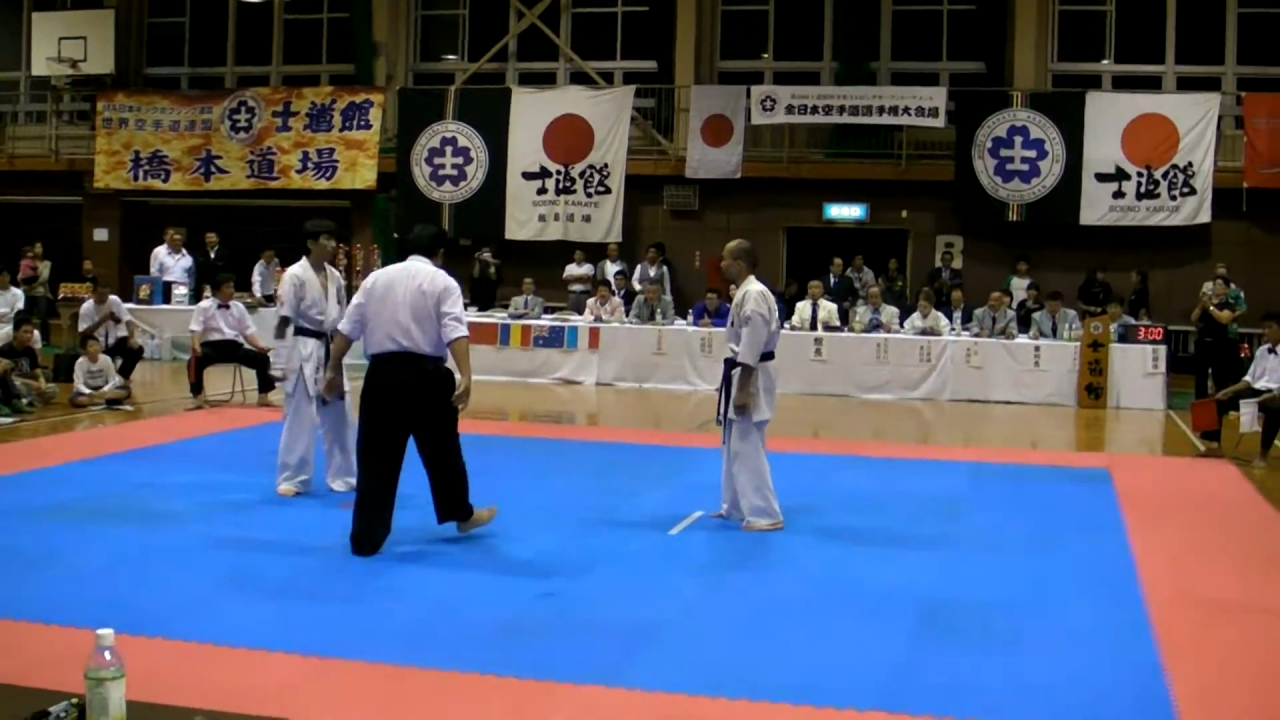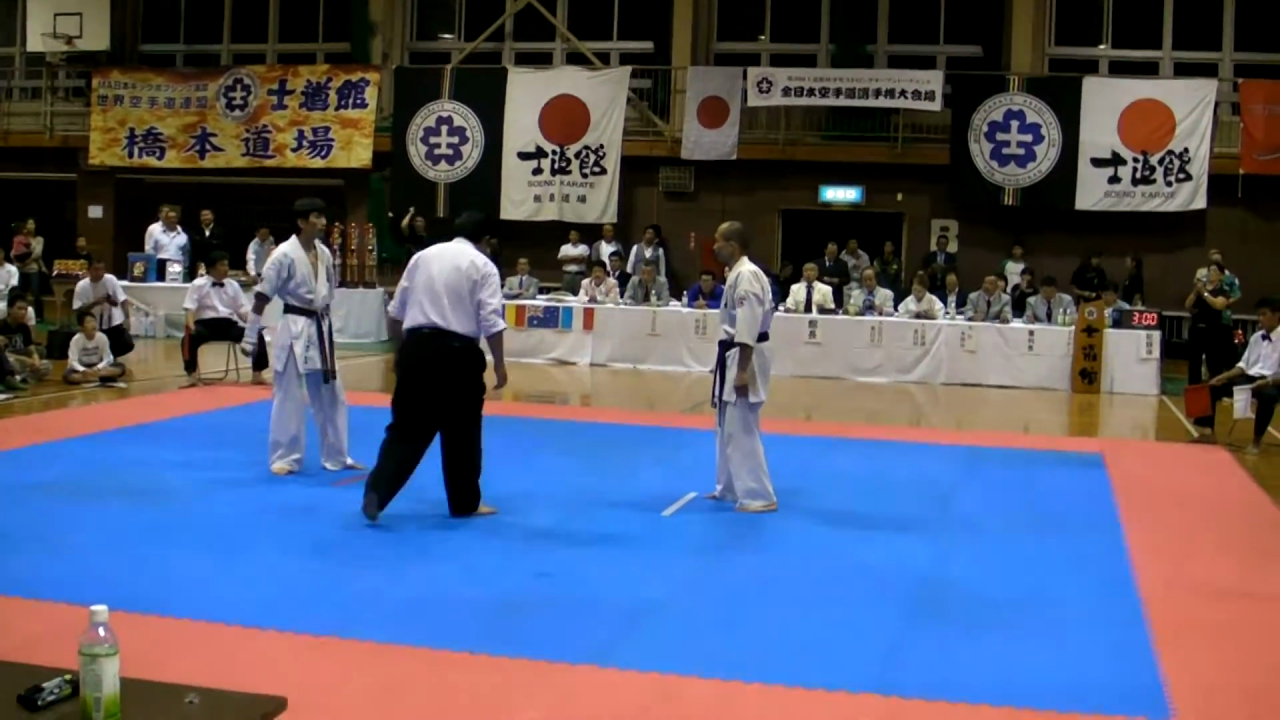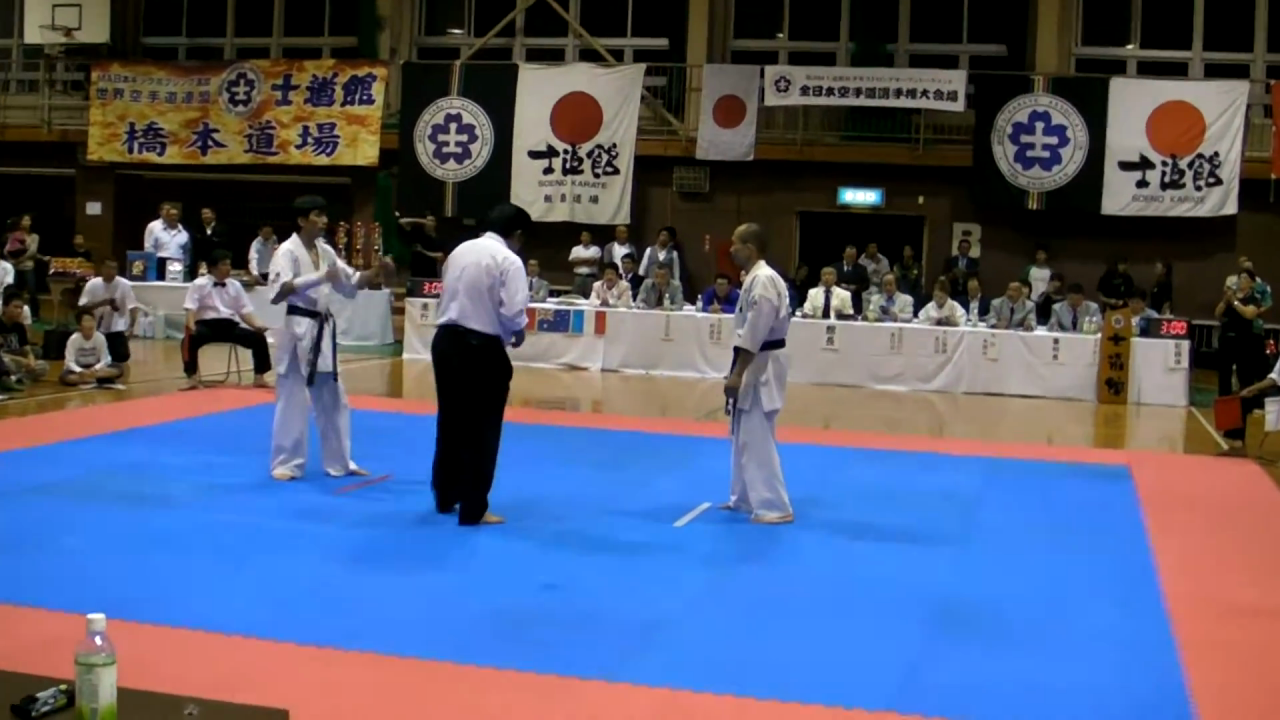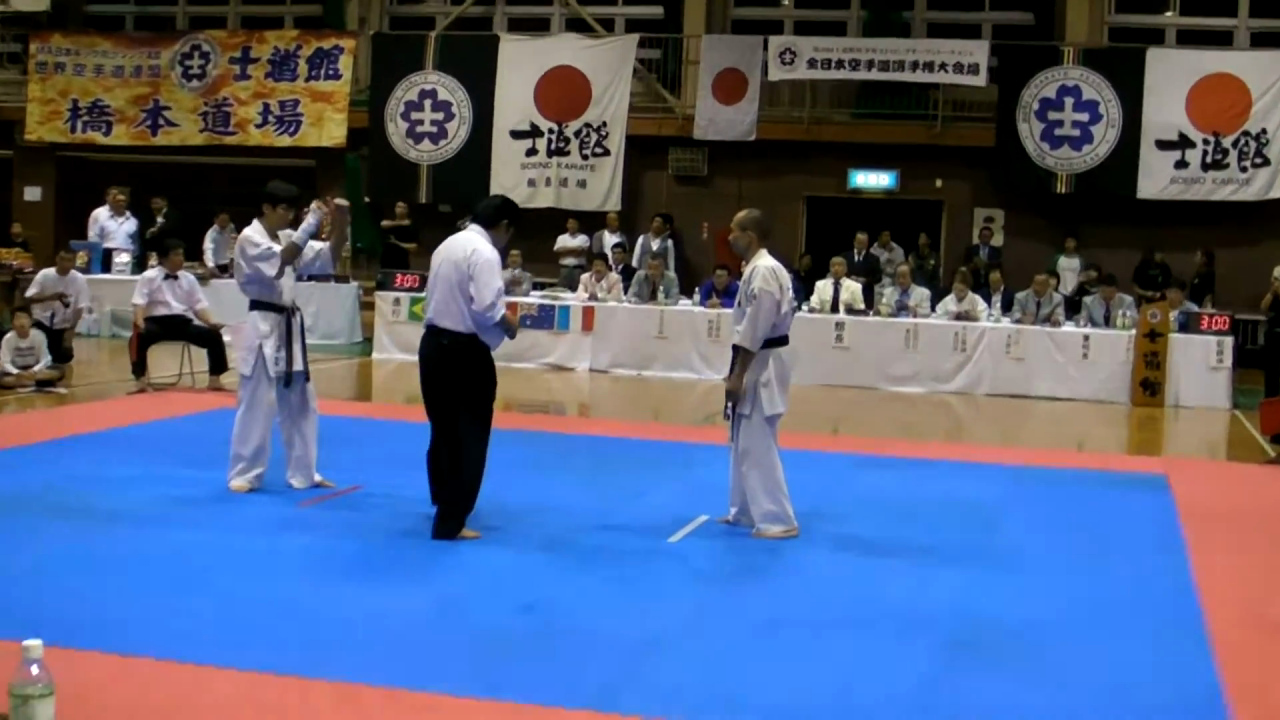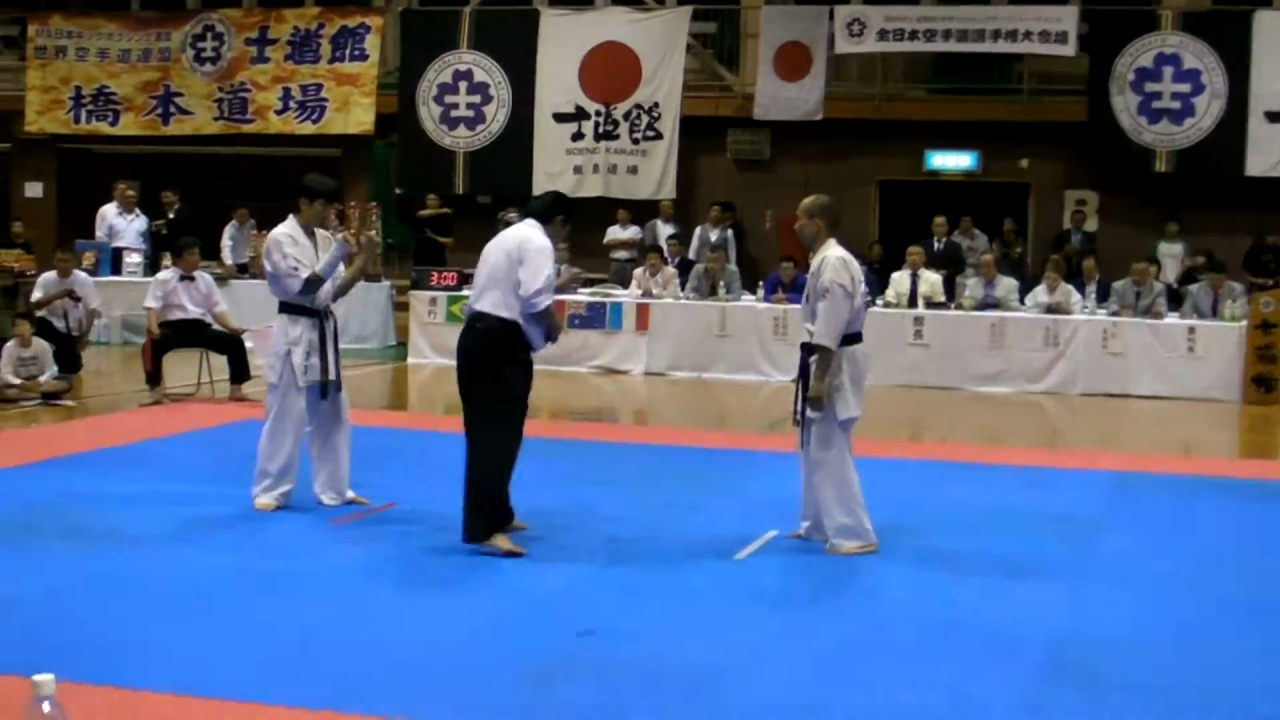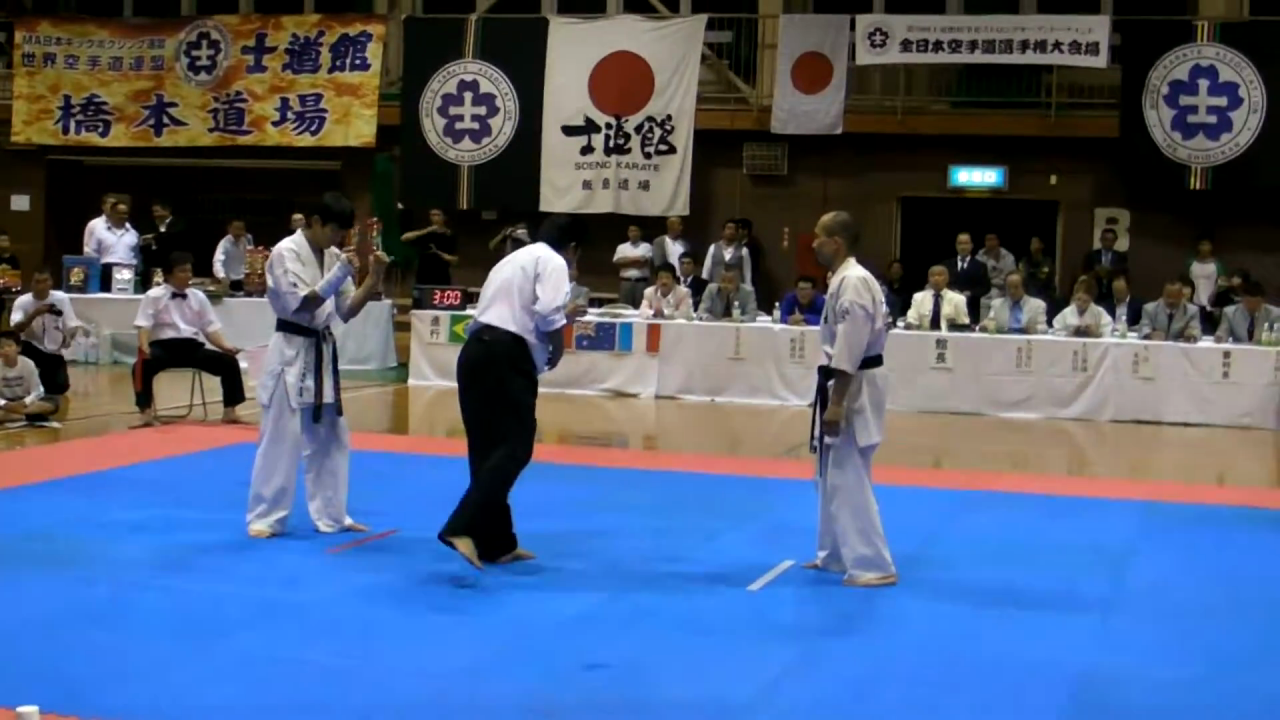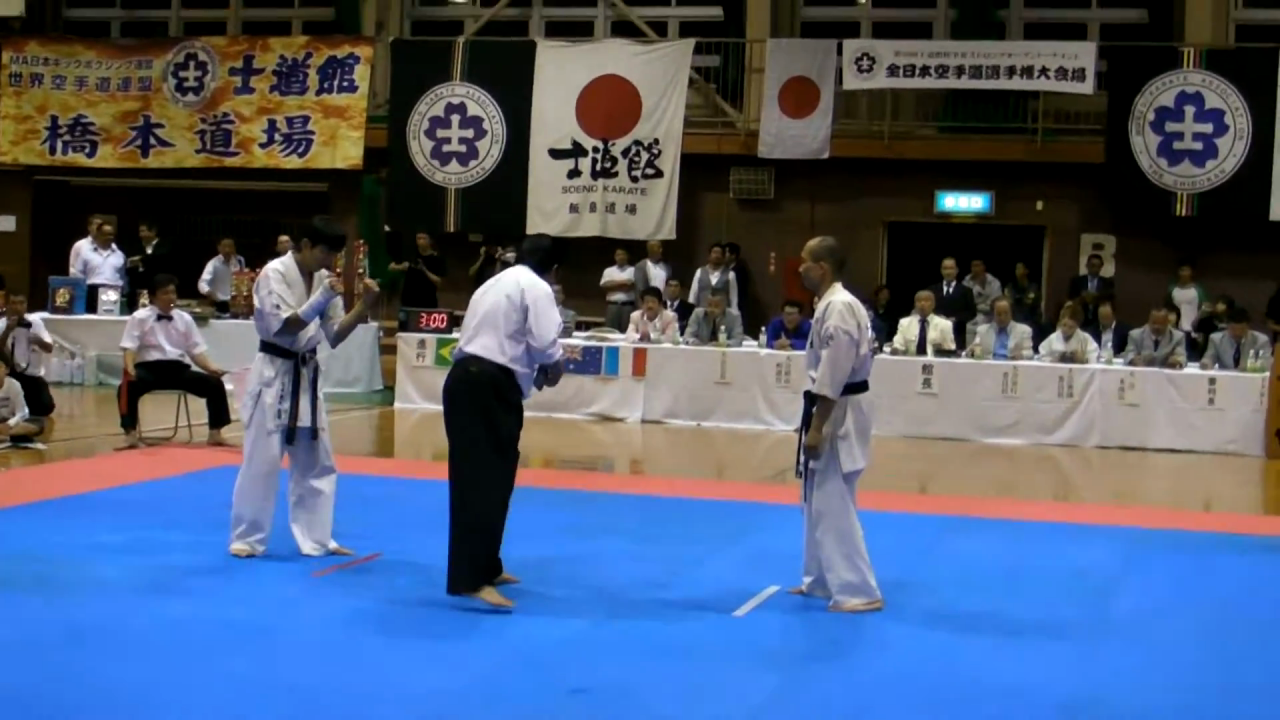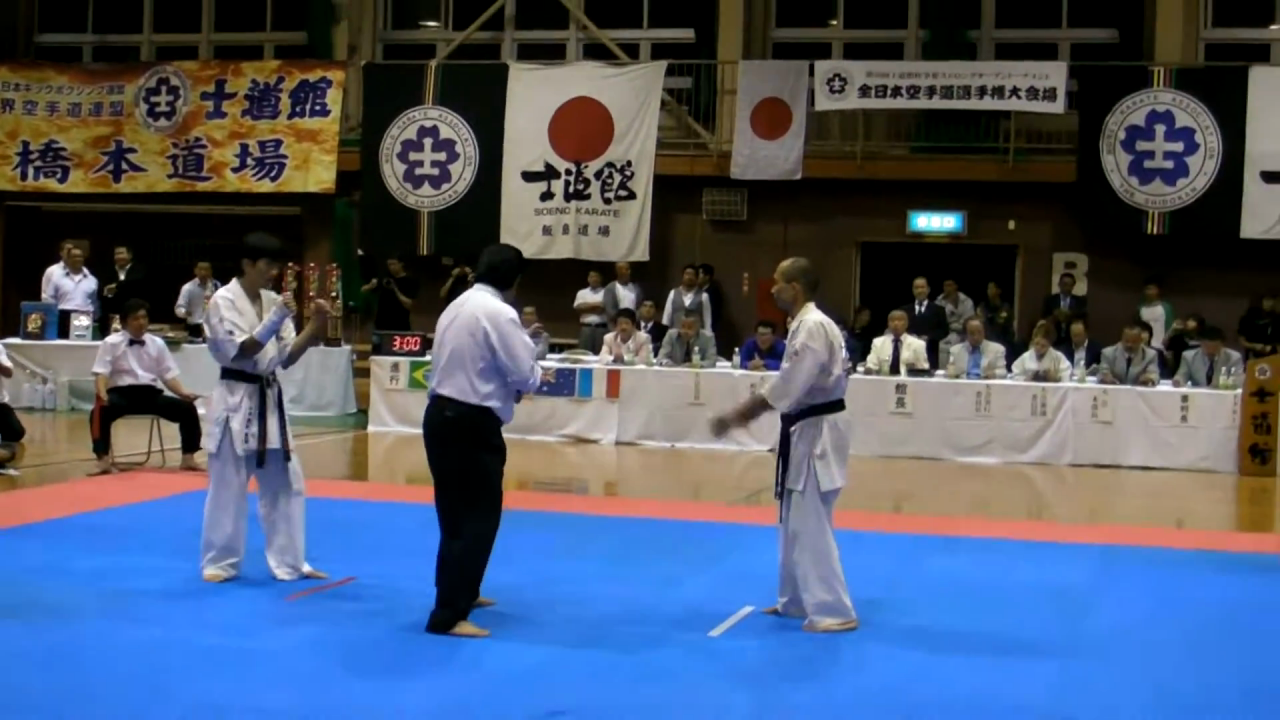
dt=0.3s
person 1, frame 1
left shoulder: (377, 278)
right shoulder: (443, 282)
left elbow: (349, 326)
right elbow: (455, 331)
left wrist: (333, 369)
right wrist: (465, 377)
left hip: (383, 374)
right hip: (426, 375)
left knee: (376, 457)
right knee: (442, 450)
left ankle: (365, 538)
right ankle: (462, 514)
person 1, frame 2
left shoulder: (423, 255)
right shoulder: (483, 266)
left elbow: (396, 309)
right elbow: (491, 320)
left wrist: (400, 347)
right wrist: (500, 363)
left hip: (415, 346)
right hip: (457, 352)
left knee: (405, 427)
right knee: (463, 431)
right ankle: (465, 503)
person 1, frame 3
left shoulder: (460, 251)
right shoulder: (508, 261)
right elbow: (512, 315)
right wrist: (518, 336)
left hip: (447, 342)
right hip: (481, 350)
left knee: (451, 425)
right knee: (481, 432)
left ankle: (447, 498)
right ankle: (473, 510)
person 1, frame 4
left shoulder: (448, 245)
right shoulder: (485, 253)
right elbow: (487, 309)
left wrist: (499, 291)
right wrist: (510, 324)
left hip: (435, 345)
right hip: (464, 352)
left knee: (446, 430)
right knee: (467, 435)
left ankle: (447, 498)
right ankle: (450, 523)
person 1, frame 5
left shoulder: (506, 237)
right shoulder: (537, 242)
right elbow: (534, 298)
left wrist: (554, 287)
right wrist: (553, 324)
left hip: (477, 336)
right hip: (501, 343)
left knee: (486, 430)
right knee: (499, 433)
left ankle: (495, 515)
right ankle: (484, 528)
person 1, frame 6
left shoulder: (515, 258)
right shoulder: (552, 261)
right elbow: (548, 314)
left wrist: (562, 317)
right wrist: (557, 349)
left hip: (479, 352)
right hip: (504, 358)
left knee: (490, 444)
right knee: (511, 447)
left ankle: (496, 541)
right ankle: (461, 529)
person 1, frame 7
left shoulder: (495, 283)
right shoulder: (536, 287)
right elbow: (545, 345)
left wrist: (532, 369)
right wrist: (552, 372)
left hip: (464, 379)
right hip: (490, 387)
left knee: (475, 477)
right knee: (488, 481)
left ankle: (485, 567)
right ankle: (470, 578)
person 1, frame 8
left shoulder: (457, 306)
right shoulder: (499, 314)
right elbow: (526, 376)
left wrist: (518, 340)
right wrist: (530, 376)
left hip: (442, 415)
right hip: (470, 424)
left knee: (459, 513)
right knee: (476, 518)
left ankle: (461, 591)
right ankle: (448, 615)
person 2, frame 1
left shoulder: (754, 294)
right shoulder: (746, 292)
left elbow: (752, 346)
left wrist: (744, 390)
left hip: (751, 378)
right hip: (743, 376)
left knee: (748, 448)
right knee: (735, 446)
person 2, frame 2
left shoulder: (746, 275)
right shoulder: (739, 274)
left elbow: (749, 328)
left wrist: (743, 370)
left hip: (744, 359)
right hip: (735, 357)
left knee: (742, 429)
right knee: (729, 427)
person 2, frame 3
left shoulder: (762, 279)
right shoulder: (757, 277)
left elbow: (755, 334)
left wrist: (737, 373)
left hip: (759, 365)
right hip: (755, 364)
left knee: (757, 437)
right knee: (744, 435)
right ankle: (745, 498)
person 2, frame 4
left shoulder: (763, 270)
right shoulder: (760, 268)
left elbow: (755, 330)
left wrist: (737, 375)
left hip: (759, 366)
right hip: (756, 364)
left knee: (757, 445)
right knee: (745, 442)
left ankle: (778, 520)
right ankle: (745, 511)
person 2, frame 5
left shoulder: (832, 261)
right shoulder: (827, 259)
left elbow: (830, 328)
left wrist: (820, 380)
left hip: (833, 364)
right hip: (826, 362)
left knee: (830, 452)
right knee: (816, 450)
left ankle: (854, 534)
right ankle: (818, 524)
person 2, frame 6
left shoulder: (853, 281)
right shoulder: (845, 279)
left elbow: (849, 351)
left wrist: (835, 404)
left hip: (853, 389)
right hip: (845, 387)
left knee: (849, 479)
right knee: (833, 477)
left ankle: (873, 566)
right ankle: (835, 555)
person 2, frame 7
left shoulder: (838, 307)
right shoulder: (832, 304)
left elbow: (833, 377)
left wrist: (816, 428)
right wrist: (815, 423)
left hip: (838, 413)
right hip: (832, 412)
left knee: (834, 505)
right knee: (819, 502)
left ankle: (859, 591)
right ankle: (820, 580)
person 2, frame 8
left shoulder: (811, 326)
right shoulder: (808, 323)
left elbow: (788, 386)
right elbow: (793, 385)
left wrist: (739, 415)
right wrist: (748, 411)
left hip: (818, 432)
right hip: (810, 428)
left knee: (810, 526)
right knee: (796, 523)
left ankle: (835, 612)
right ankle: (796, 601)
person 3, frame 1
left shoulder: (334, 276)
right shoulder: (296, 275)
right elbow: (284, 320)
right wrist: (281, 361)
left hip: (330, 350)
right hip: (306, 350)
left knee: (339, 419)
right knee: (301, 419)
person 3, frame 2
left shoulder: (324, 253)
right shoulder: (285, 254)
right elbow: (261, 297)
right wrist: (249, 337)
left hip: (322, 328)
right hip: (295, 329)
left knee: (332, 397)
right knee: (291, 398)
person 3, frame 3
left shoulder: (325, 251)
right shoulder: (288, 251)
left elbow: (351, 282)
right elbow: (279, 291)
left wrist: (378, 271)
right wrist: (318, 277)
left hip: (324, 331)
right hip: (299, 331)
left knee: (334, 401)
right knee: (293, 402)
person 3, frame 4
left shoulder: (286, 236)
right shoulder: (250, 238)
left elbow: (328, 259)
right elbow: (282, 262)
left wrist: (340, 223)
right wrist: (311, 223)
left hip: (289, 326)
right hip: (263, 328)
left knee: (301, 405)
right knee: (257, 405)
left ankle: (303, 472)
right ankle: (244, 474)
person 3, frame 5
left shoulder: (324, 239)
right shoulder: (281, 238)
left elbow: (334, 292)
right elbow: (303, 287)
left wrist: (363, 257)
right wrist: (337, 255)
left hip: (323, 332)
right hip: (295, 333)
left knee: (333, 417)
right knee: (286, 417)
left ankle: (334, 489)
right ankle: (269, 491)
person 3, frame 6
left shoulder: (334, 256)
right shoulder: (286, 252)
left elbow: (347, 311)
right elbow: (300, 305)
left wrist: (374, 278)
right wrist: (338, 275)
left hip: (323, 352)
right hip: (291, 353)
left knee: (331, 440)
right knee: (281, 440)
left ankle: (332, 515)
right ankle: (264, 517)
person 3, frame 7
left shoulder: (324, 280)
right shoulder: (274, 273)
left elbow: (335, 336)
right elbow: (282, 327)
left wrist: (364, 306)
right wrist: (321, 299)
left hip: (306, 375)
right hip: (273, 374)
left knee: (317, 464)
right knee: (261, 462)
left ankle: (316, 539)
right ankle: (247, 538)
person 3, frame 8
left shoulder: (272, 301)
right shoulder: (224, 300)
left elbow: (286, 357)
right elbow: (239, 352)
left wrist: (315, 326)
right wrist: (277, 318)
left hip: (269, 399)
right hip: (235, 400)
left knee: (286, 485)
right knee: (228, 488)
left ankle: (290, 562)
right ankle: (219, 562)
